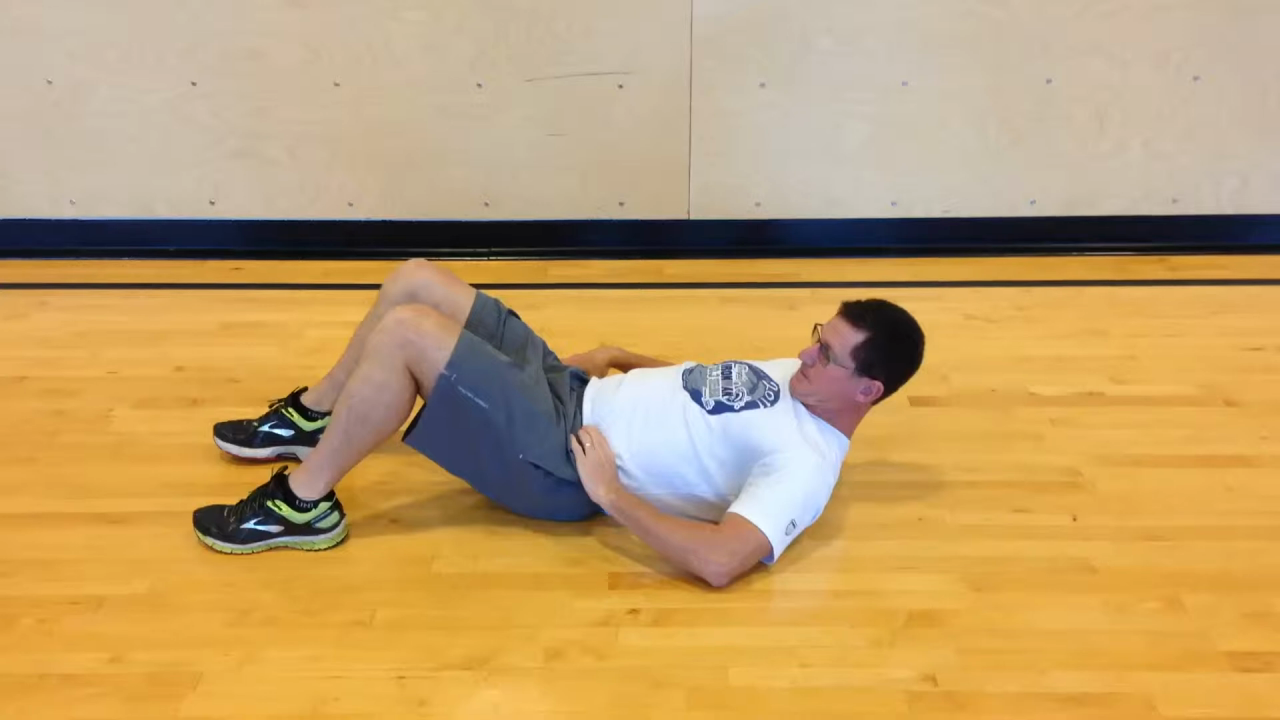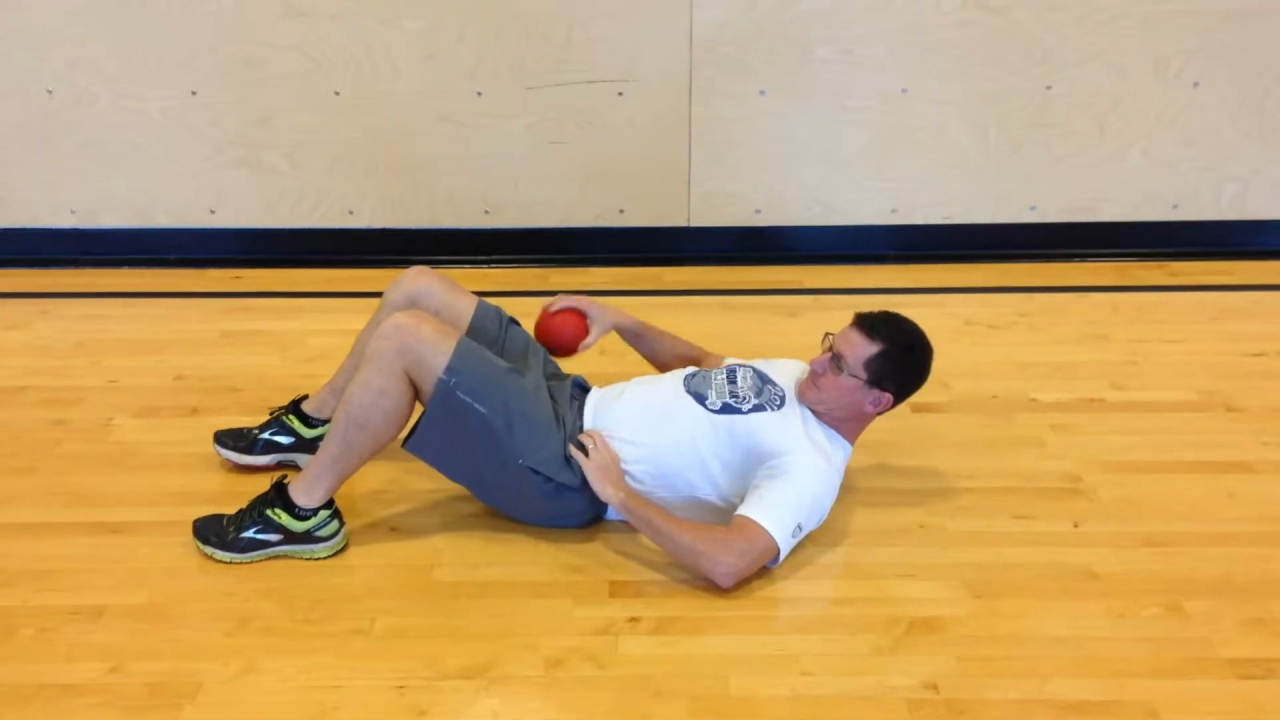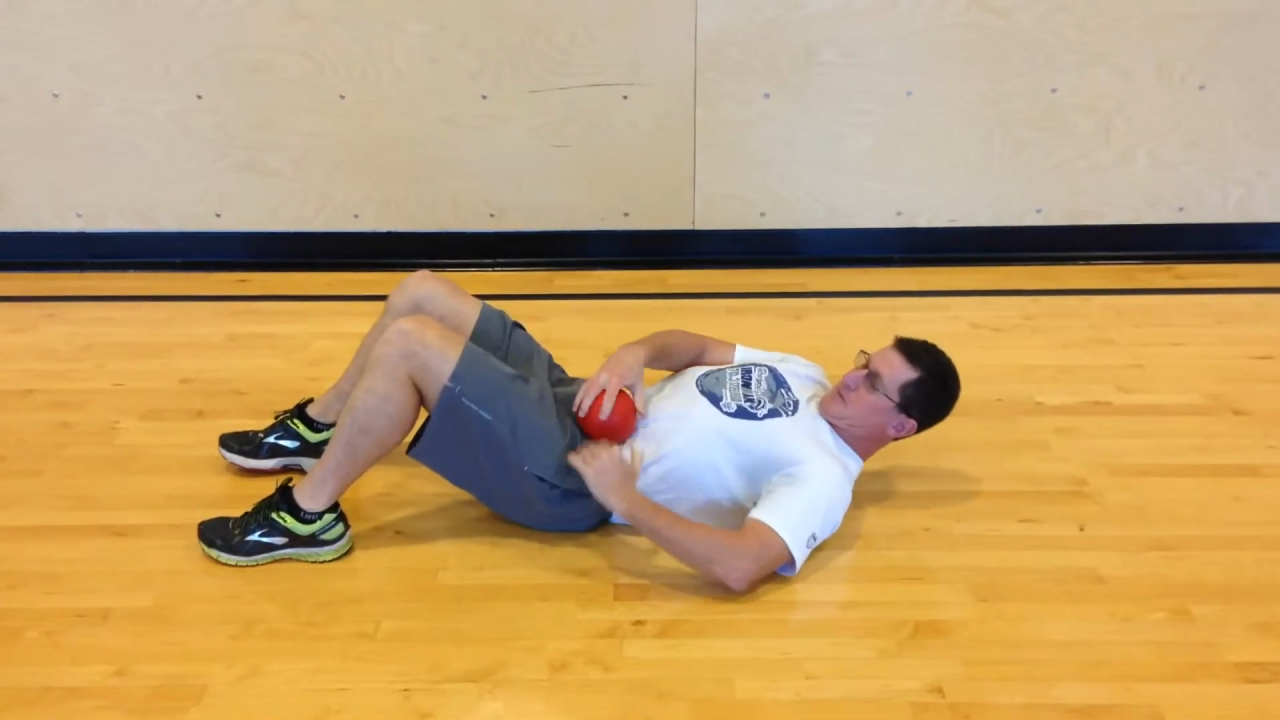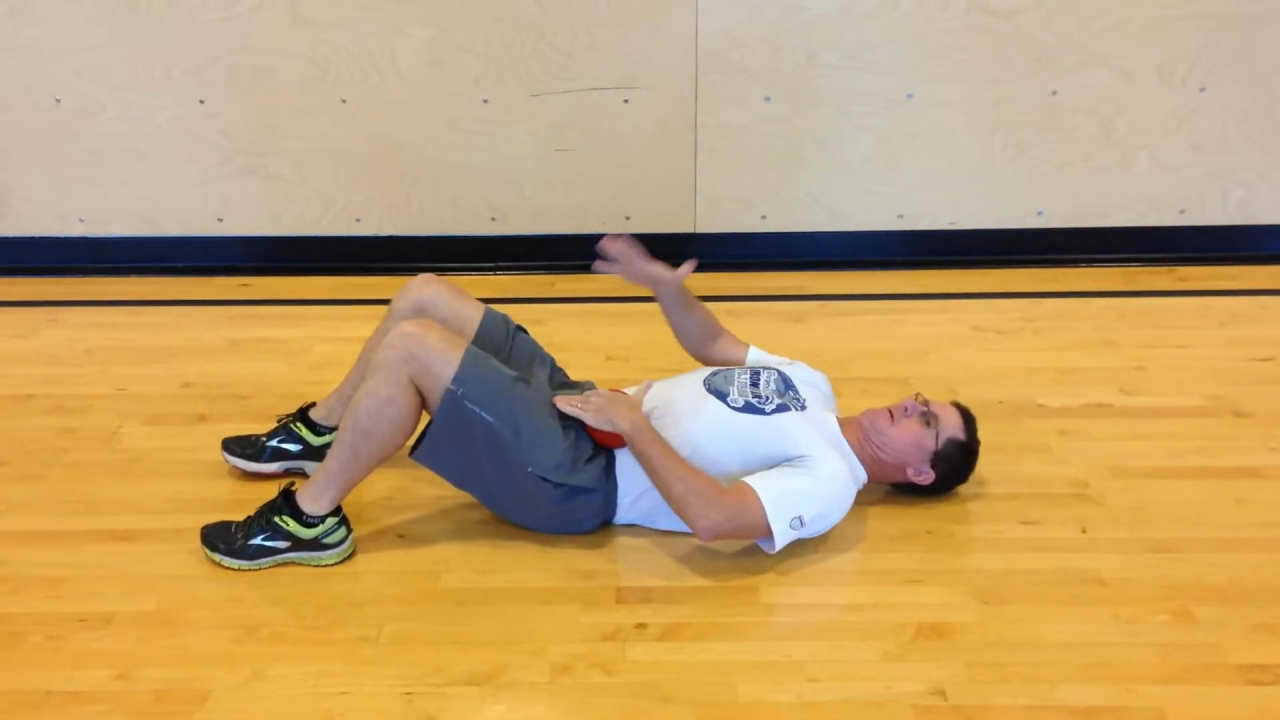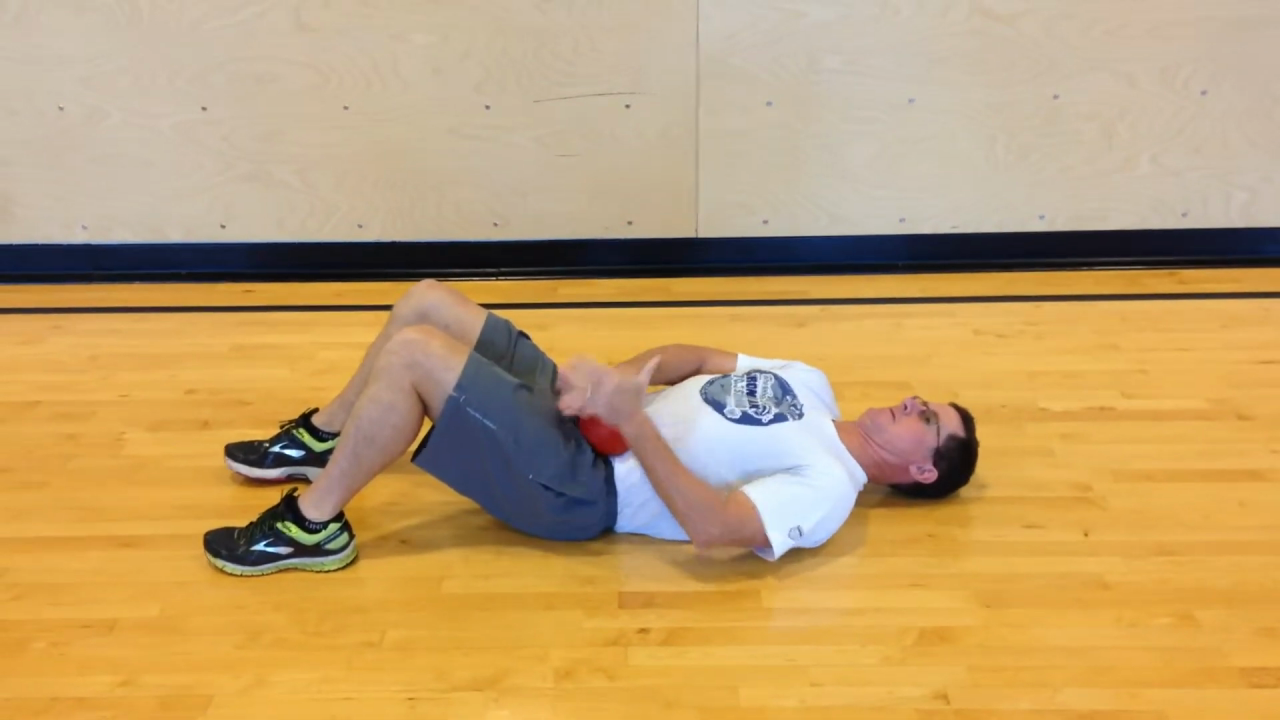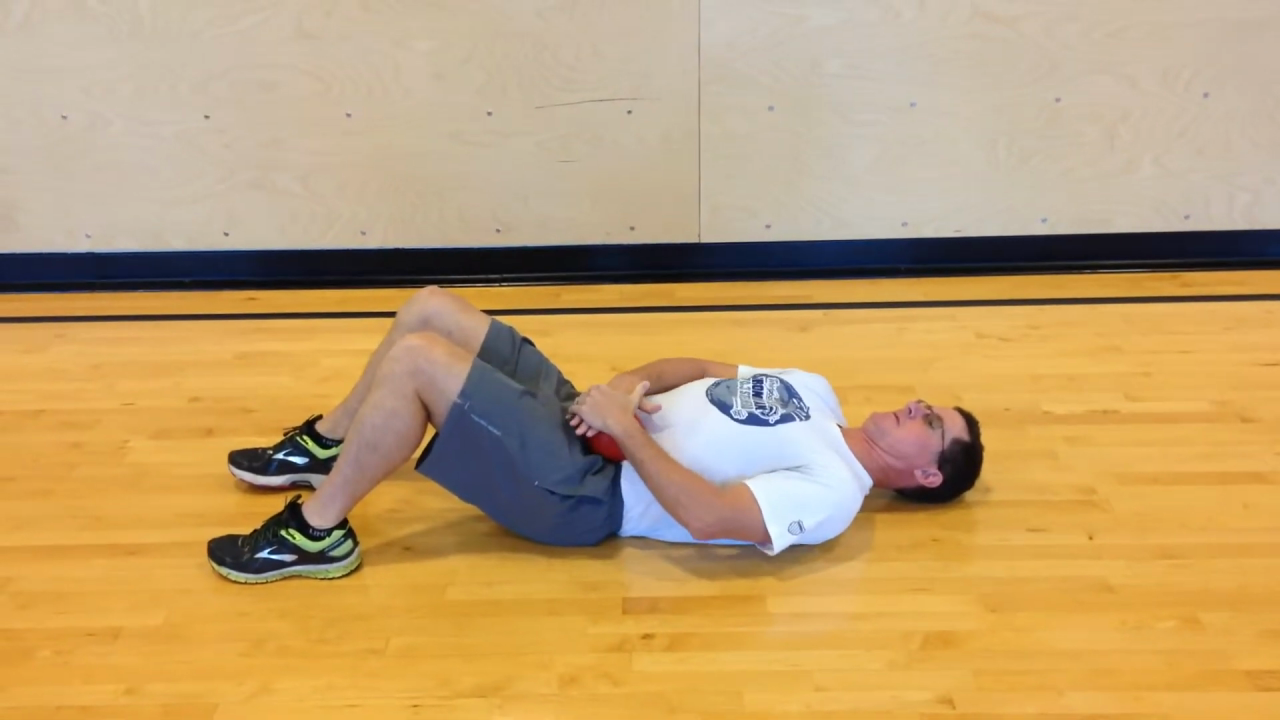
dt=0.7s
person 1, frame 1
left shoulder: (804, 466)
right shoulder: (794, 379)
left elbow: (719, 561)
left wrist: (610, 492)
right wrist: (616, 357)
left hip: (557, 463)
right hip: (575, 396)
left knee: (405, 329)
right knee: (414, 281)
left ankle: (302, 505)
right ankle: (309, 418)
person 1, frame 2
left shoulder: (809, 469)
right shoulder: (791, 378)
left elbow: (728, 563)
right elbow: (693, 361)
left wrist: (621, 494)
right wrist: (620, 319)
left hip: (562, 470)
right hip: (573, 403)
left knee: (403, 339)
right knee: (415, 288)
left ankle: (301, 514)
right ankle: (309, 428)
person 1, frame 3
left shoulder: (820, 479)
right shoulder: (805, 376)
left elbow: (739, 565)
right elbow: (696, 345)
left wrist: (625, 499)
right wrist: (635, 354)
left hip: (564, 473)
right hip: (574, 402)
left knee: (406, 343)
right knee: (419, 291)
left ankle: (306, 516)
right ankle: (311, 432)
person 1, frame 4
left shoulder: (827, 482)
right shoulder: (813, 388)
left elbow: (714, 517)
right elbow: (711, 344)
left wrist: (633, 424)
right wrist: (662, 281)
left hip: (575, 480)
right hip: (583, 408)
left knee: (411, 346)
right knee: (424, 293)
left ankle: (310, 520)
right ankle: (317, 434)
person 1, frame 5
left shoulder: (824, 489)
right shoulder: (812, 386)
left elbow: (710, 525)
right elbow: (698, 358)
left wrist: (632, 422)
right wrist: (631, 370)
left hip: (579, 488)
right hip: (591, 422)
left knee: (412, 353)
right knee: (427, 301)
left ankle: (312, 526)
right ankle: (319, 440)
person 1, frame 6
left shoulder: (830, 493)
right shoulder: (816, 394)
left elbow: (707, 516)
right elbow: (700, 368)
left wrist: (625, 428)
right wrist: (625, 384)
left hip: (582, 493)
right hip: (591, 422)
left knee: (415, 359)
right knee: (429, 308)
left ankle: (316, 533)
right ankle: (323, 448)
